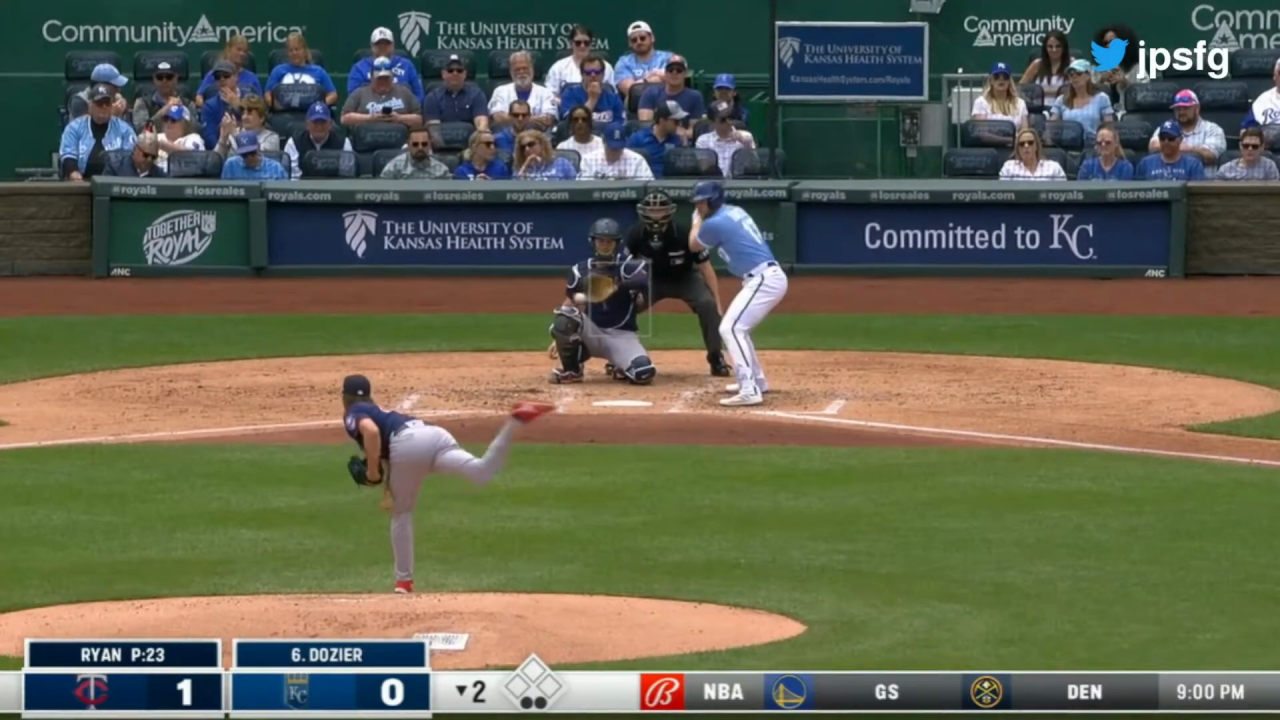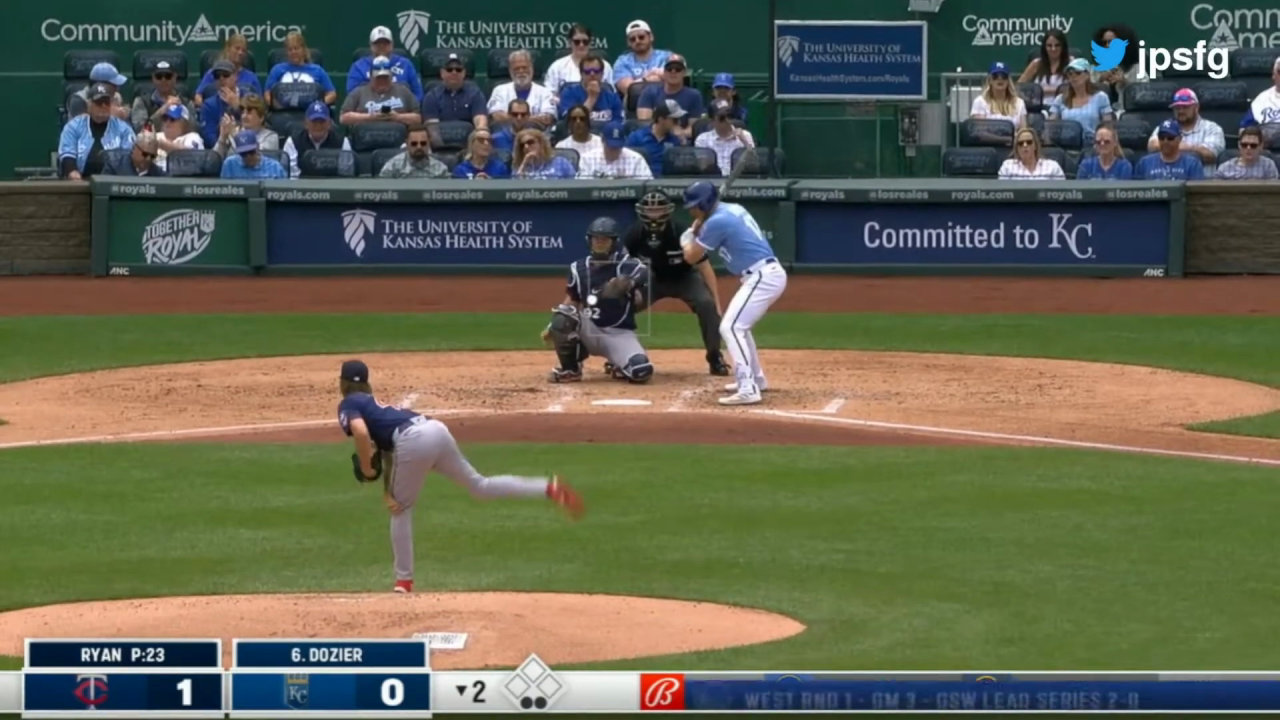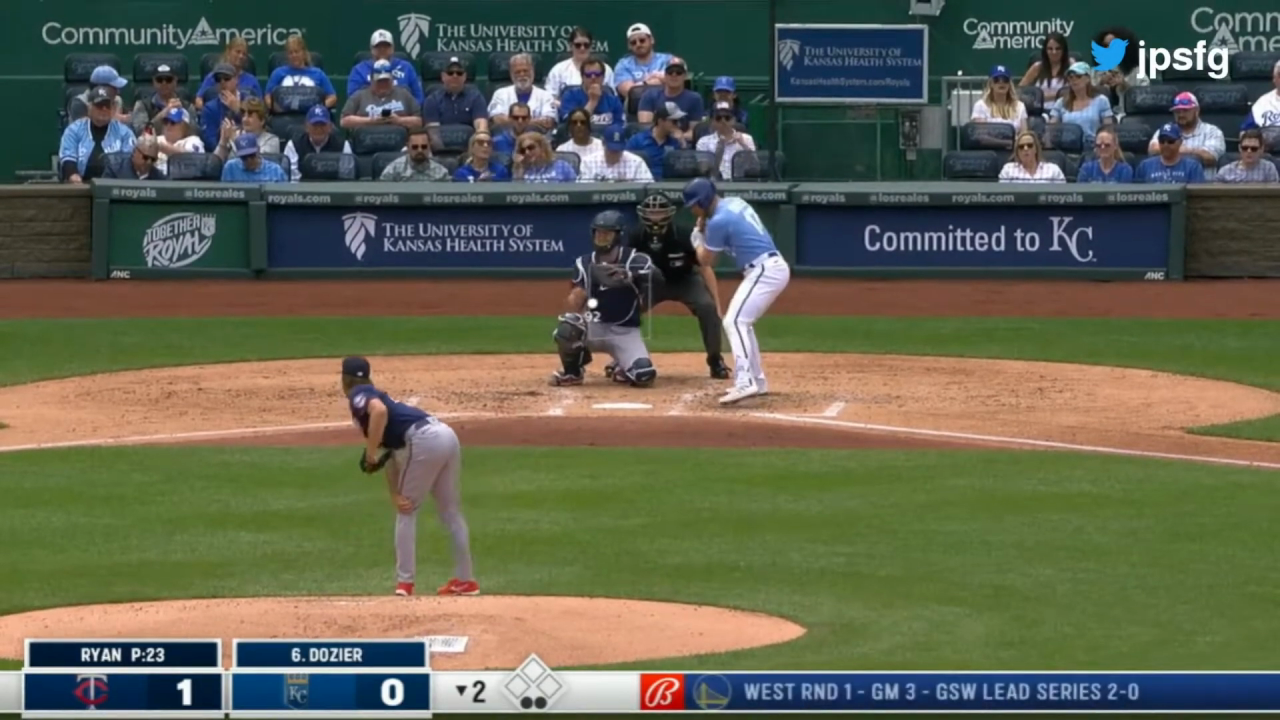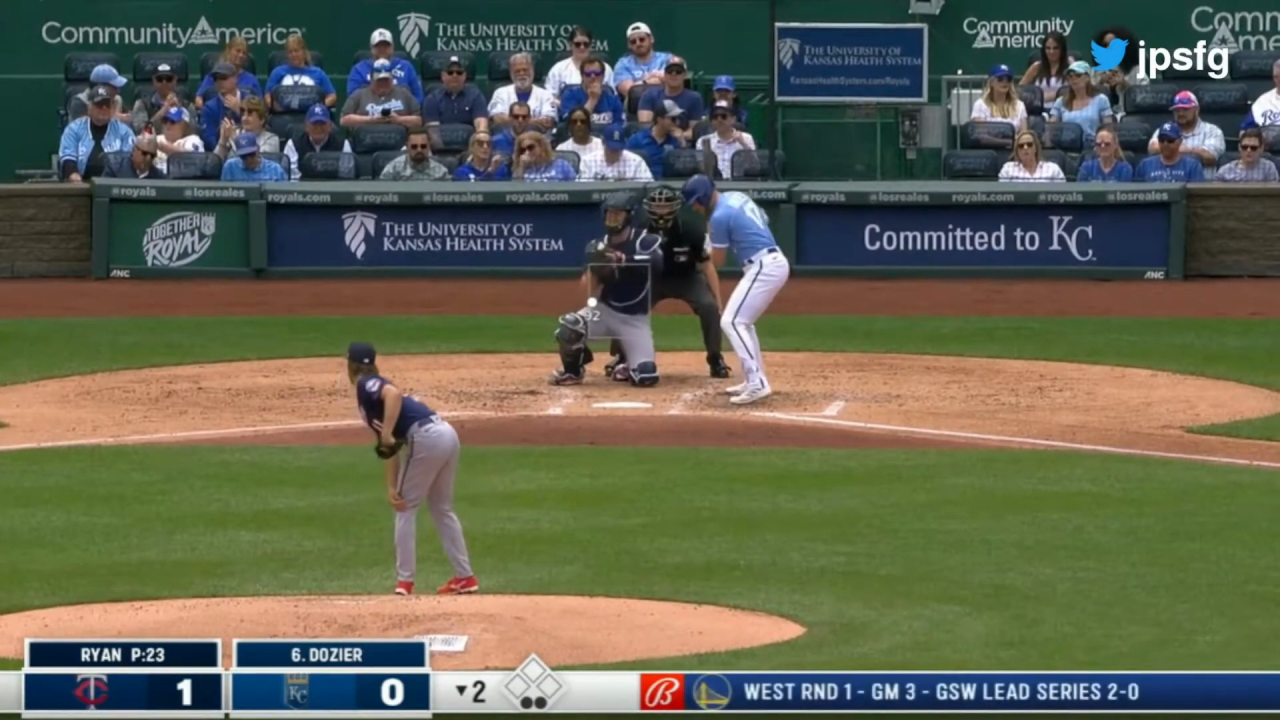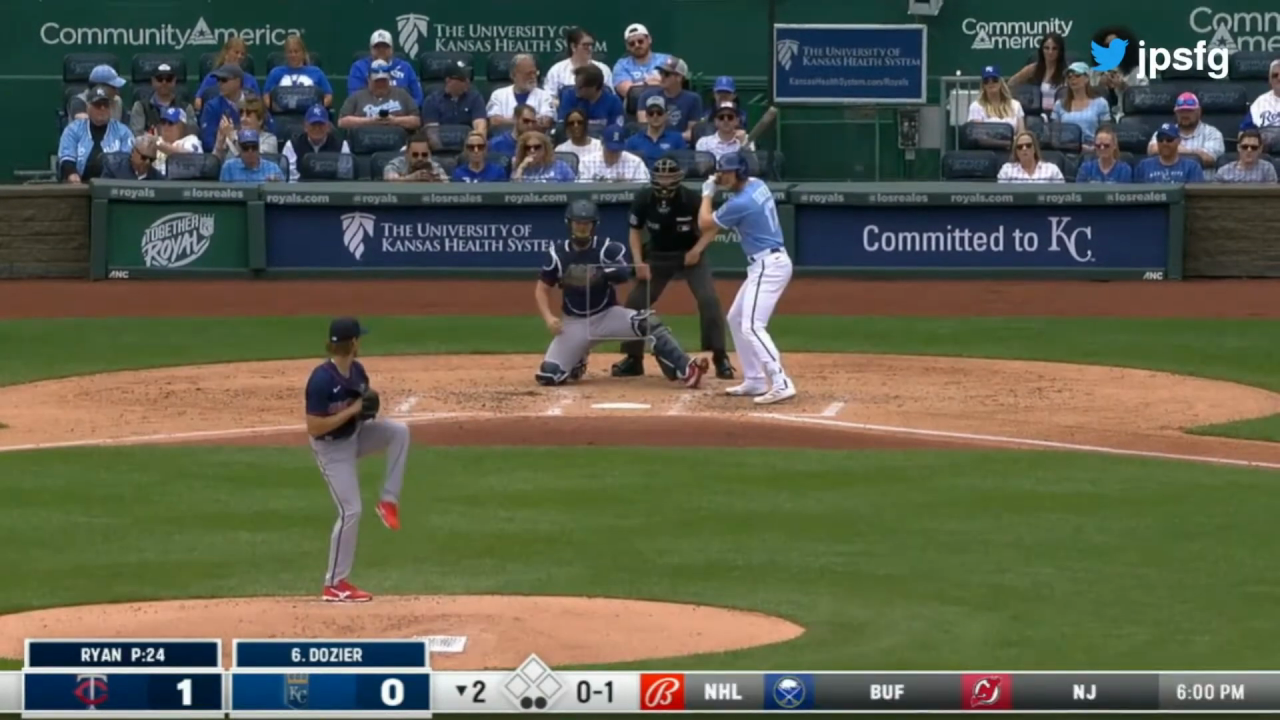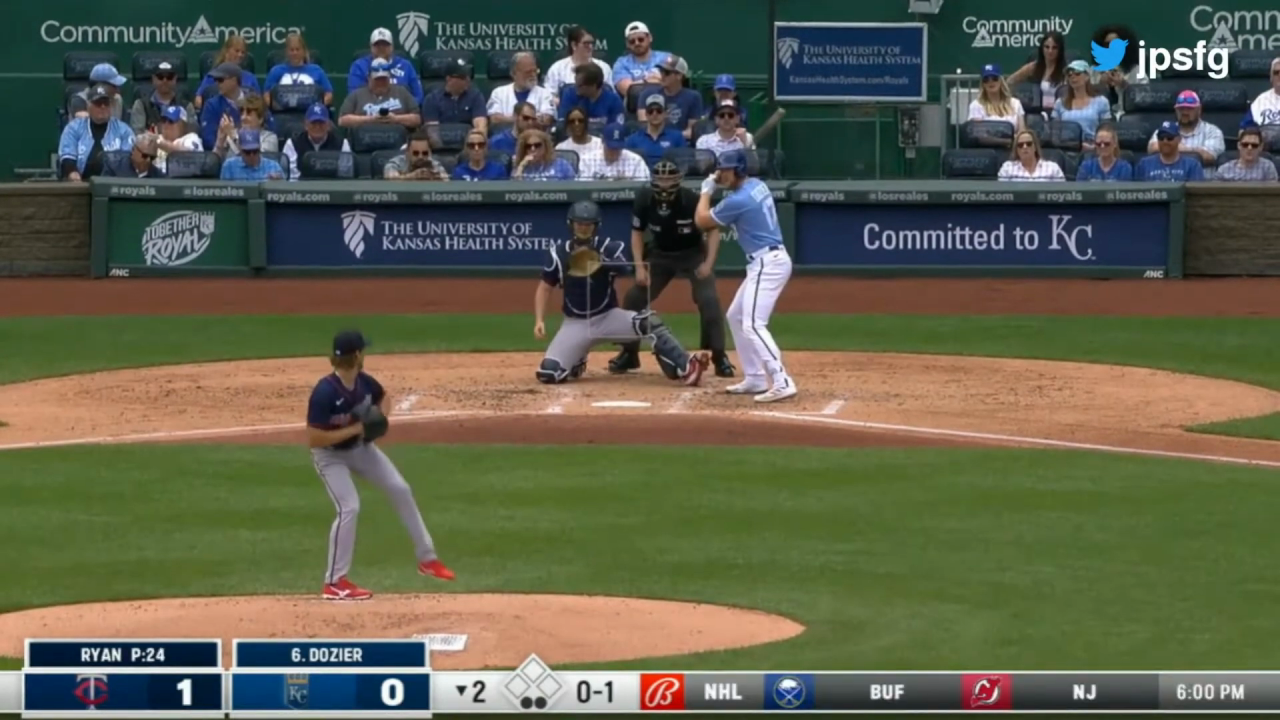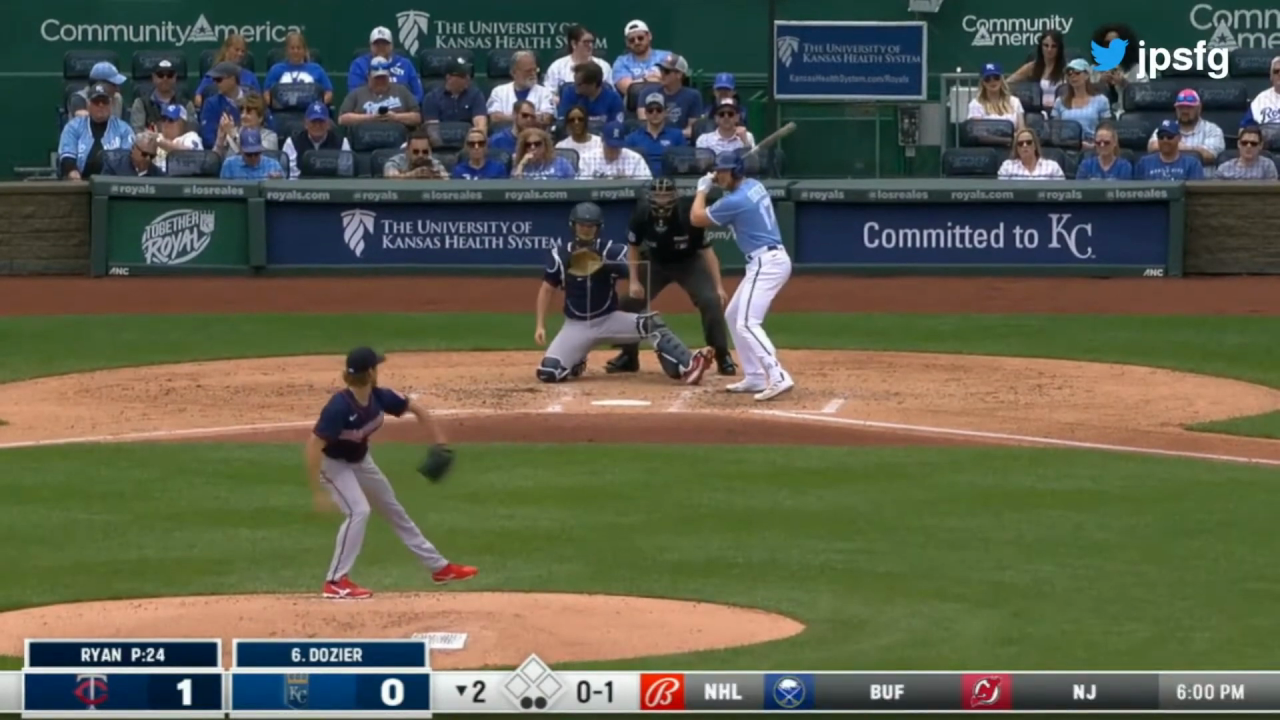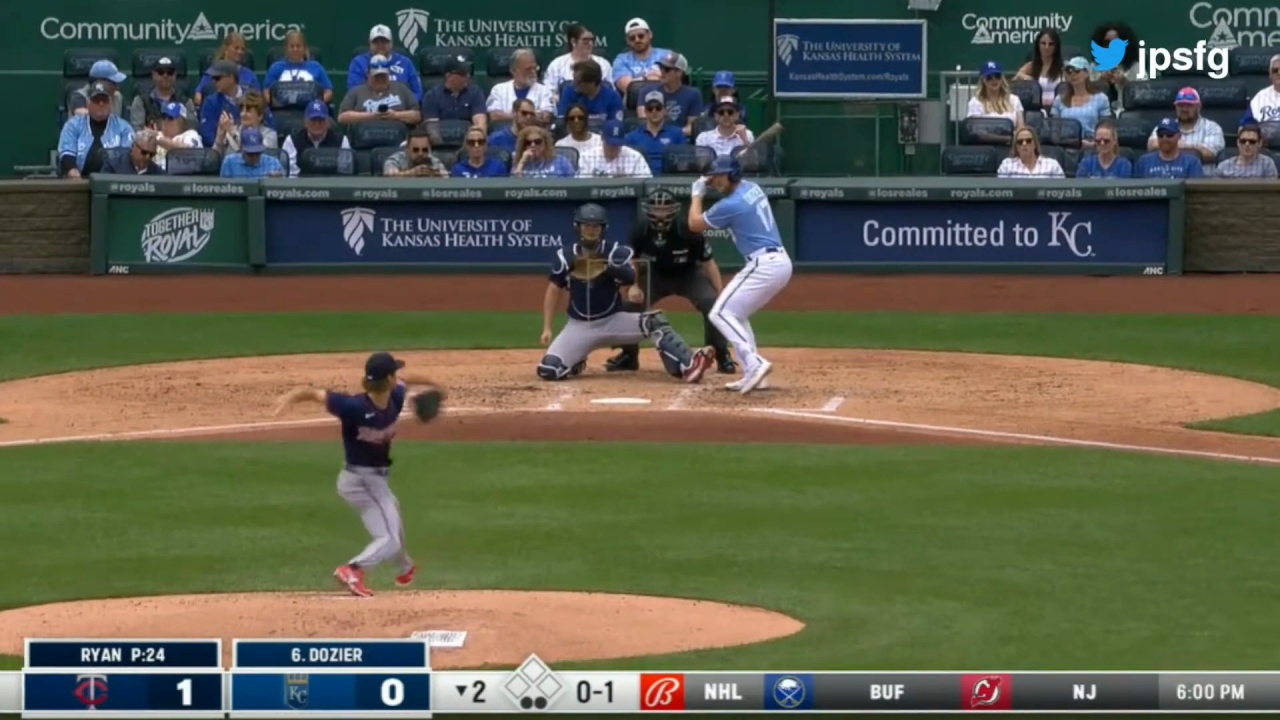
dt=0.2s
person 1, frame 1
left shoulder: (354, 413)
right shoulder: (378, 411)
left elbow: (371, 431)
right elbow: (390, 465)
left wrist: (372, 472)
right wrist: (389, 496)
left hip: (407, 444)
right hip: (434, 435)
left knee: (400, 513)
right knee: (483, 471)
left ankle: (404, 579)
right ankle: (518, 418)
person 1, frame 2
left shoulder: (347, 404)
right shoulder: (373, 403)
left elbow: (361, 433)
right elbow: (386, 455)
left wrist: (366, 468)
right wrist: (387, 494)
left hip: (413, 439)
right hip: (432, 433)
left knee: (400, 511)
right knee: (481, 486)
left ankle: (404, 579)
right ankle: (550, 488)
person 1, frame 3
left shoulder: (358, 395)
left elbow: (379, 410)
right elbow: (391, 457)
left wrist: (371, 451)
right wrist: (396, 494)
left hip: (424, 440)
right hip: (445, 435)
left knee: (407, 513)
right knee: (449, 511)
left ankle: (405, 581)
right ankle: (465, 579)
person 1, frame 4
left shoulder: (367, 384)
right shoulder: (371, 392)
left elbow: (394, 395)
right elbow: (391, 450)
left wrist: (386, 436)
right wrist: (391, 488)
left hip: (426, 438)
right hip: (445, 434)
left knee: (405, 509)
right knee: (442, 510)
left ankle: (405, 581)
right ankle: (464, 576)
person 1, frame 5
left shoulder: (356, 369)
right shoulder: (321, 380)
left elbow: (368, 394)
right elbow: (313, 428)
left wrist: (366, 405)
right wrist: (352, 410)
left hip: (358, 433)
right hip: (331, 447)
left knee: (399, 430)
right knee: (351, 510)
left ankle: (389, 501)
right ankle: (335, 584)
person 1, frame 6
left shoulder: (364, 382)
right shoulder: (324, 392)
left elbow: (383, 398)
right elbow: (312, 438)
left wrist: (378, 421)
right wrist: (354, 430)
left hip: (358, 446)
right hip: (328, 455)
left knee: (400, 491)
right knee: (349, 508)
left ankle: (427, 558)
right ankle: (335, 583)
person 1, frame 7
left shoulder: (380, 396)
right shoulder: (338, 406)
left elbow: (414, 409)
right elbow: (312, 446)
left wrist: (439, 440)
right wrist: (318, 491)
left hip: (360, 461)
right hip: (334, 465)
left knee: (395, 512)
right knee: (358, 512)
left ankle: (439, 566)
right ankle: (335, 582)
person 1, frame 8
left shoulder: (395, 397)
right shoulder: (356, 406)
left elbow: (401, 378)
right elbow: (312, 393)
left wrist: (424, 381)
right wrist: (286, 399)
left hip: (375, 478)
right hip: (362, 480)
left knee: (391, 523)
right knee: (390, 540)
left ankle: (405, 569)
right ankle: (350, 570)
person 2, frame 1
left shoulder: (714, 223)
right shoulder: (734, 210)
left elbow: (694, 246)
left wrist: (696, 223)
left hip: (764, 280)
right hip: (770, 278)
left knee: (730, 328)
right knee: (738, 326)
left ankle: (749, 390)
right ankle: (755, 380)
person 2, frame 2
left shoulder: (716, 221)
right shoulder: (732, 208)
left elbow: (691, 258)
left wrist: (686, 240)
right wrist: (698, 230)
left hip: (763, 277)
right hip: (768, 274)
left knee: (731, 327)
right knee: (738, 325)
left ankle: (747, 390)
right ankle: (755, 379)
person 2, frame 3
left shoulder: (718, 221)
right shoulder: (734, 202)
left elbow: (706, 261)
left wrist: (698, 241)
left hip: (765, 271)
right hip: (774, 268)
left knee: (734, 320)
right knee: (741, 323)
left ankle: (746, 382)
right ankle: (754, 380)
person 2, frame 4
left shoulder: (719, 216)
right shoulder: (737, 196)
left elbow: (718, 260)
right elbow: (763, 219)
left wrist: (710, 244)
left hip: (763, 267)
right hip: (774, 263)
left knee: (732, 322)
right knee: (742, 322)
left ankle: (757, 384)
right ankle: (755, 379)
person 2, frame 5
left shoulder: (740, 203)
right shoulder: (758, 185)
left elbow: (705, 225)
left wrist: (707, 194)
right wrist: (719, 182)
left hip: (768, 266)
right hip: (770, 263)
left knee: (752, 326)
right knee: (736, 319)
left ankle: (780, 384)
right ankle: (756, 381)
person 2, frame 6
left shoulder: (738, 200)
right shoulder: (757, 185)
left elbow: (702, 221)
left wrist: (706, 190)
right wrist: (719, 182)
left hip: (767, 264)
right hip: (771, 261)
left knee: (753, 324)
right knee: (736, 316)
left ankle: (782, 383)
right ankle: (756, 379)
person 2, frame 7
left shoulder: (734, 201)
right shoulder: (755, 185)
left elbow: (696, 218)
left wrist: (702, 189)
right wrist: (714, 181)
left hip: (767, 263)
right hip: (776, 260)
left knee: (746, 322)
right knee: (735, 316)
left ankle: (777, 377)
right ankle: (756, 378)
person 2, frame 8
left shoulder: (730, 205)
right shoulder: (752, 188)
left elbow: (695, 224)
left wrist: (696, 194)
right wrist: (709, 184)
left hip: (764, 265)
right hip: (780, 263)
left knee: (720, 313)
right knee: (735, 315)
left ankle: (754, 365)
right ankle: (754, 375)
person 3, frame 1
left shoulder: (685, 233)
right shoulder: (635, 234)
left elbow: (705, 267)
left wrist: (717, 301)
left hip: (686, 278)
right hip: (652, 281)
left knee: (707, 305)
left ankle: (716, 357)
person 3, frame 2
left shoulder: (684, 233)
right shoulder: (633, 234)
left elbow: (704, 266)
left wrist: (716, 300)
left hip: (684, 278)
right hip: (651, 280)
left knee: (707, 304)
left ankle: (715, 357)
person 3, frame 3
left shoulder: (686, 235)
right shoulder: (635, 236)
left elbow: (705, 269)
left wrist: (717, 302)
left hip: (685, 280)
left knee: (708, 307)
left ankle: (715, 360)
person 3, frame 4
left shoulder: (692, 230)
right shoulder: (642, 229)
left elbow: (707, 265)
left wrist: (718, 299)
left hip: (687, 278)
right hip: (654, 278)
left knee: (709, 307)
left ankle: (715, 359)
right ankle: (622, 359)
person 3, frame 5
left shoulder: (692, 198)
right shoulder: (643, 199)
left elbow: (711, 227)
right elbow: (635, 231)
left wrist: (697, 249)
right wrist: (639, 262)
left hip: (689, 255)
right hip: (657, 256)
left knee: (708, 299)
right knee: (636, 301)
left ankle: (720, 357)
right ankle: (633, 358)
person 3, frame 6
left shoulder: (693, 200)
right shoulder: (644, 200)
left elbow: (713, 231)
right elbow: (637, 233)
left wrist: (709, 262)
right wrist: (640, 268)
left hip: (693, 254)
right hip: (660, 255)
left knee: (709, 300)
right knee: (634, 297)
left ankle: (719, 356)
right ankle: (629, 353)
person 3, frame 7
left shoulder: (688, 218)
right shoulder: (640, 217)
left elbow: (707, 251)
right elbow: (633, 248)
left wrist: (719, 286)
right wrist: (634, 280)
left hip: (688, 264)
right hip: (656, 265)
left knee: (711, 301)
right knee: (629, 301)
left ankle: (722, 355)
right ankle: (629, 355)
person 3, frame 8
left shoulder: (689, 232)
right shoulder: (640, 231)
left elbow: (709, 263)
left wrist: (721, 295)
right wrist: (633, 286)
left hip: (689, 275)
right hip: (656, 276)
left knee: (712, 304)
right knee: (628, 305)
left ankle: (722, 355)
right ankle: (629, 355)
person 4, frame 1
left shoulder: (629, 265)
right shoulder: (580, 271)
left elbow: (644, 282)
right elbow: (570, 306)
left wrist: (616, 284)
right wrist: (559, 339)
left hip: (621, 335)
right hip: (591, 333)
left knee: (643, 373)
right knee: (564, 316)
left ankle: (620, 367)
right ankle: (572, 370)
person 4, frame 2
left shoulder: (627, 265)
right shoulder: (578, 268)
left elbow: (647, 278)
right elbow: (572, 302)
left wrist: (631, 282)
right wrist: (552, 330)
left hip: (620, 334)
right hip: (590, 330)
left knee: (641, 371)
right knee: (562, 316)
left ankle: (618, 366)
right ankle: (570, 369)
person 4, frame 3
left shoulder: (635, 260)
right shoulder: (583, 263)
left elbow: (656, 278)
right elbow: (575, 306)
left wrist: (631, 274)
right wrist: (576, 297)
left hip: (627, 332)
right hip: (596, 326)
left knee: (644, 375)
right knee: (567, 327)
left ankle: (623, 369)
right ankle: (572, 373)
person 4, frame 4
left shoulder: (646, 241)
right shoulder: (600, 246)
left elbow: (657, 264)
right elbow: (588, 286)
left wrist: (623, 259)
right wrist: (596, 268)
left hip: (635, 318)
right hip: (604, 311)
left knee: (646, 376)
right knee: (568, 329)
left ankle: (626, 368)
right ankle: (572, 372)
person 4, frame 5
left shoulder: (608, 248)
right shoulder: (557, 253)
left elbow: (624, 273)
right elbow: (542, 289)
left wrist: (598, 274)
right wrist: (549, 316)
left hip: (608, 315)
right hip: (575, 322)
left knee: (649, 323)
right knee: (547, 376)
left ankle: (685, 370)
right ankle: (576, 365)
person 4, frame 6
left shoulder: (608, 247)
right shoulder: (558, 253)
left elbow: (624, 268)
right elbow: (544, 288)
left wrist: (601, 263)
right wrist: (539, 320)
left hip: (608, 317)
right hip: (575, 324)
left knee: (649, 323)
right knee: (548, 374)
left ankle: (685, 368)
right ankle: (575, 363)
person 4, frame 7
left shoulder: (611, 249)
right shoulder: (559, 255)
left elbow: (624, 270)
right elbow: (546, 290)
left wrist: (602, 264)
right wrist: (540, 325)
left hip: (610, 320)
right hip: (576, 325)
left knee: (651, 323)
right knee: (548, 372)
left ankle: (687, 367)
right ankle: (575, 364)
person 4, frame 8
left shoulder: (617, 251)
right shoulder: (565, 256)
left elbow: (630, 277)
right elbow: (554, 292)
left wrist: (605, 267)
right wrist: (547, 328)
left hip: (613, 320)
right hip: (580, 326)
left knee: (654, 321)
right knee: (548, 370)
left ankle: (688, 366)
right ankle: (576, 363)
